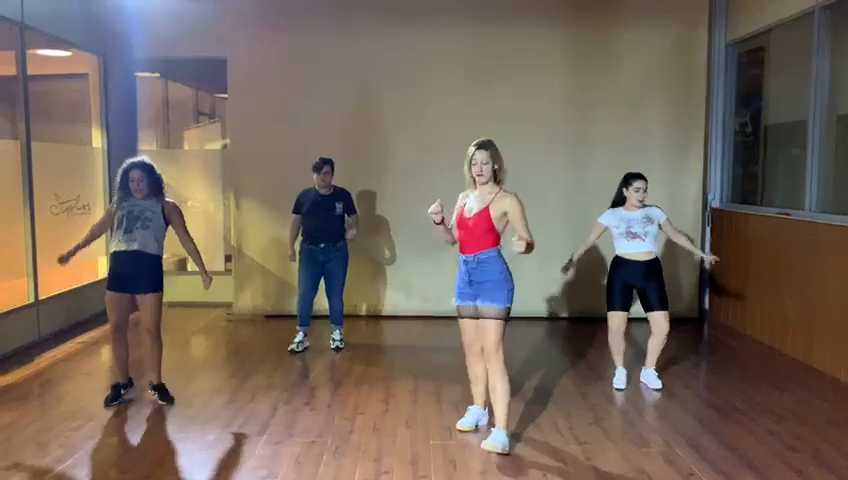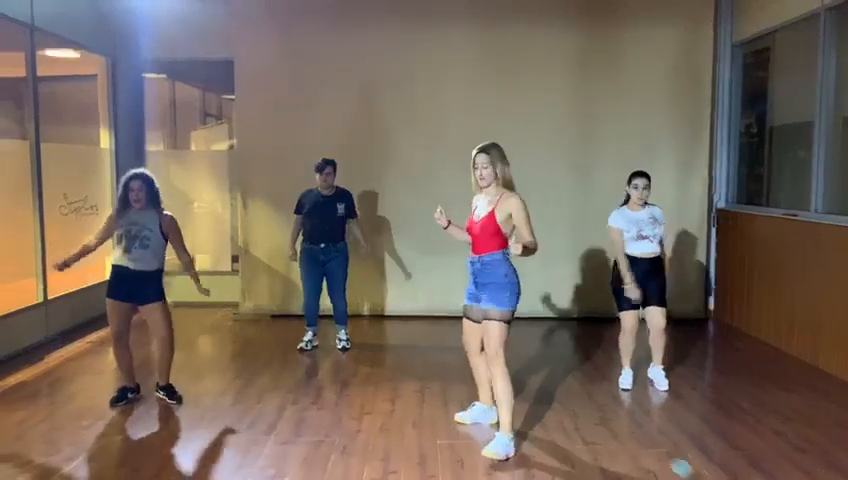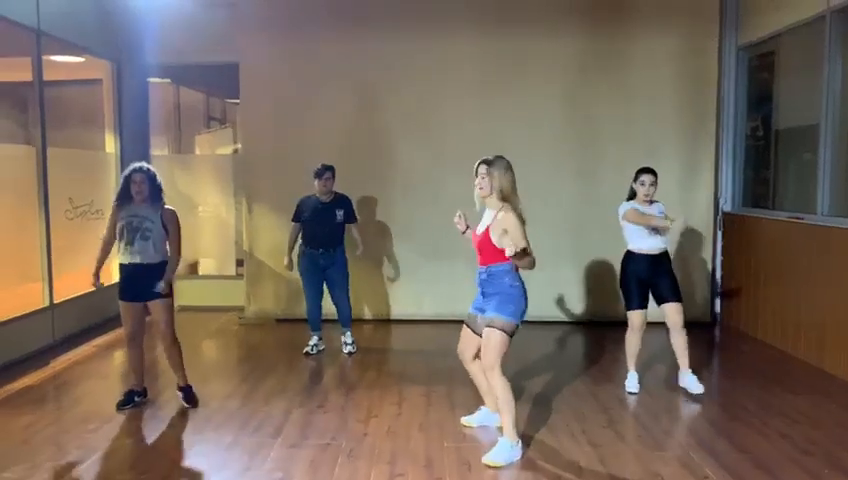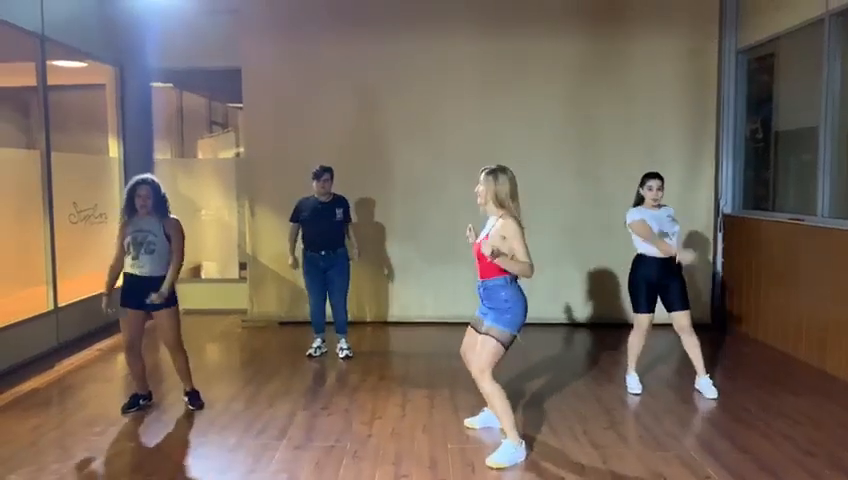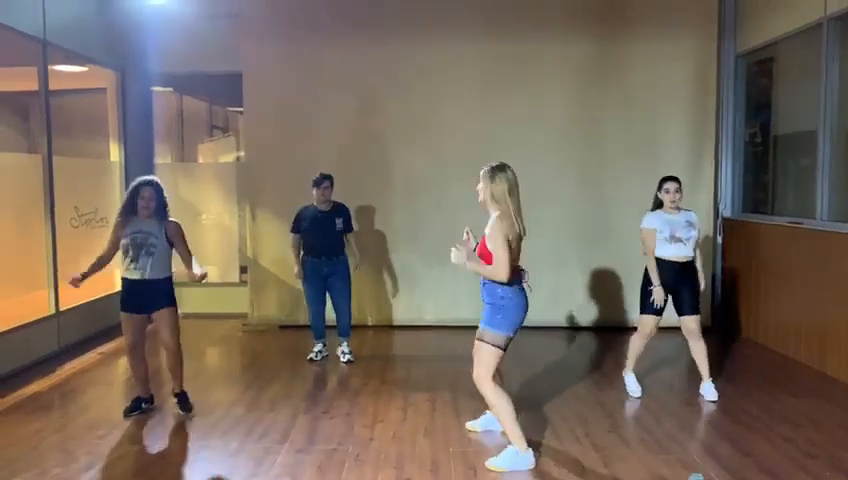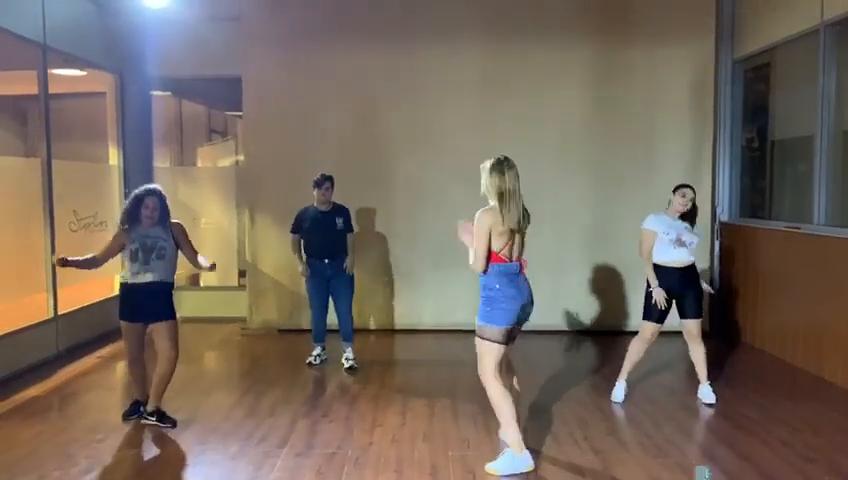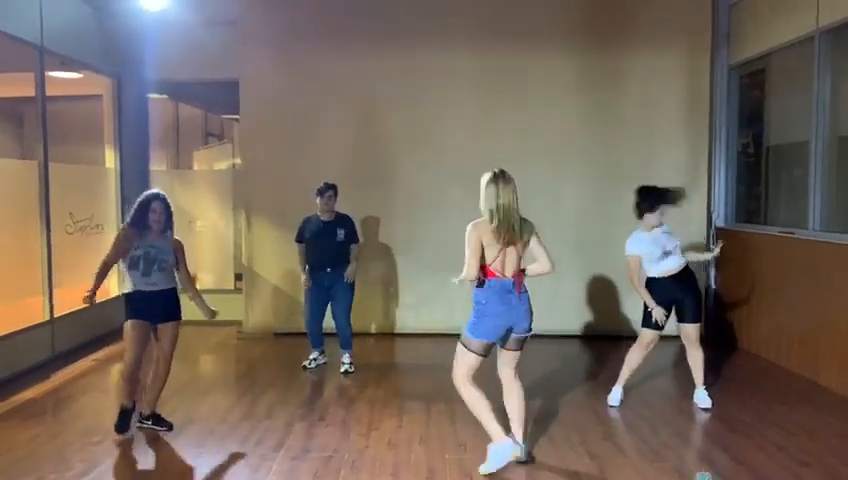
dt=0.2s
person 1, frame 1
left shoulder: (507, 200)
right shoulder: (463, 198)
left elbow: (528, 241)
right elbow: (453, 238)
left wrist: (523, 245)
right wrist: (439, 221)
left hip: (493, 278)
right hip: (466, 276)
left knee: (491, 353)
right knee: (471, 348)
left ankle: (499, 432)
right ankle: (478, 409)
person 1, frame 2
left shoulder: (512, 201)
right shoulder: (477, 201)
left elbow: (531, 244)
left wrist: (521, 247)
right wrist: (446, 225)
left hip: (499, 279)
right hip: (476, 279)
left knee: (494, 355)
right knee: (472, 348)
left ankle: (505, 436)
right ankle: (486, 406)
person 1, frame 3
left shoulder: (508, 215)
right shoulder: (487, 213)
left elbow: (529, 262)
left wrist: (516, 254)
right wrist: (465, 231)
left hip: (505, 291)
right hip: (486, 291)
left knee: (490, 364)
right knee: (466, 353)
left ankle: (511, 442)
right ankle: (491, 410)
person 1, frame 4
left shoulder: (507, 223)
right shoulder: (491, 221)
left elbow: (528, 269)
left wrist: (496, 257)
right wrist: (475, 244)
left hip: (506, 303)
right hip: (491, 301)
left knee: (482, 370)
right knee: (467, 353)
left ankle: (514, 444)
right ankle: (493, 412)
person 1, frame 5
left shoulder: (499, 222)
right shoulder: (502, 219)
left elbow: (503, 273)
left wrist: (466, 261)
right wrist: (473, 250)
left hip: (505, 302)
right hip: (501, 301)
left knee: (482, 376)
right knee: (481, 361)
left ankle: (521, 451)
right ankle: (496, 416)
person 1, frame 6
left shoulder: (485, 215)
right shoulder: (520, 213)
left elbow: (479, 265)
left wrist: (471, 243)
left hip: (498, 294)
right hip: (520, 290)
left knee: (488, 373)
right knee: (501, 362)
left ankle: (519, 454)
right ankle: (510, 426)
person 1, frame 7
left shoulder: (477, 228)
right shoulder: (525, 227)
left elbow: (472, 273)
right elbow: (546, 266)
left wrist: (463, 276)
left hip: (490, 305)
right hip: (519, 304)
left knee: (461, 377)
right knee: (508, 374)
left ankle: (502, 442)
right ankle: (516, 442)
person 2, frame 1
left shoulder: (166, 206)
right shoulder: (120, 204)
left elbow: (186, 240)
right elbow: (98, 230)
left wrist: (202, 271)
right wrist: (72, 251)
left hip: (147, 268)
right hip: (119, 268)
left knee: (151, 329)
right knee: (117, 328)
left ankle: (156, 384)
right ankle: (122, 382)
person 2, frame 2
left shoulder: (164, 220)
right shoulder: (118, 216)
left elbow: (182, 253)
right elbow: (95, 241)
left wrist: (197, 283)
right wrist: (70, 260)
left hip: (149, 282)
right hip: (120, 280)
left knee: (165, 335)
right knee: (118, 336)
left ankle: (163, 384)
right ankle: (129, 387)
person 2, frame 3
left shoulder: (165, 213)
right shoulder: (120, 211)
left elbow: (176, 250)
right elbow: (107, 243)
left wrist: (167, 279)
right wrist: (96, 272)
left hip: (156, 276)
right hip: (129, 277)
left knee: (167, 334)
right knee: (132, 337)
left ankle: (184, 385)
right ankle: (137, 389)
person 2, frame 4
left shoulder: (169, 223)
right shoulder: (127, 225)
left elbow: (177, 260)
right elbow: (118, 261)
left wrist: (165, 291)
right wrist: (107, 292)
left hip: (161, 290)
right hip: (132, 287)
left knee: (173, 344)
right knee: (130, 344)
left ankle: (190, 390)
right ankle: (142, 393)
person 2, frame 5
left shoulder: (169, 226)
right shoulder: (123, 225)
left elbow: (187, 256)
right elbow: (106, 256)
left wrist: (195, 270)
right wrist: (84, 275)
left hip: (159, 290)
right hip: (131, 290)
left knee: (172, 345)
right knee: (133, 347)
left ankle: (179, 391)
right ankle: (144, 396)
person 2, frame 6
left shoulder: (174, 229)
right shoulder: (126, 233)
left elbow: (193, 257)
right elbow: (99, 259)
left wrist: (205, 264)
right wrist: (71, 262)
left hip: (160, 296)
right hip: (131, 296)
left knee: (169, 355)
right knee: (134, 356)
left ankle: (152, 409)
right ankle: (140, 400)
person 2, frame 7
left shoulder: (173, 244)
right shoulder: (129, 235)
left elbow: (185, 279)
right elbow: (108, 263)
left wrist: (203, 307)
right wrist: (94, 290)
left hip: (167, 302)
right hip: (138, 302)
left knee: (164, 359)
right knee: (131, 360)
left ankle: (148, 413)
right ankle: (126, 405)
person 3, frame 1
left shoulder: (654, 212)
right shoulder: (611, 215)
left elbow: (675, 235)
right elbow: (590, 240)
left wrist: (701, 254)
right wrist: (572, 260)
left hip: (650, 271)
right hip: (621, 271)
left knee: (662, 328)
right knee: (615, 327)
left ankle: (648, 371)
right ankle: (620, 370)
person 3, frame 2
left shoulder: (656, 212)
right shoulder: (618, 216)
right elbow: (620, 252)
left wrist: (665, 263)
right wrist: (629, 282)
left hip: (653, 270)
right hip: (627, 269)
left knee: (658, 325)
right knee: (629, 326)
left ankle: (656, 368)
right ankle: (626, 370)
person 3, frame 3
left shoulder: (659, 207)
right shoulder: (627, 208)
right elbow: (645, 220)
right wrist: (667, 223)
left hip: (661, 266)
right hip: (636, 267)
left knee: (676, 322)
right knee: (636, 325)
left ankle: (686, 374)
right ankle: (632, 373)
person 3, frame 4
left shoulder: (668, 211)
right shoulder: (635, 214)
right elbow: (651, 238)
right wrist: (679, 252)
left hip: (671, 270)
right hip: (645, 270)
left knee: (685, 326)
right knee: (641, 326)
left ankle: (702, 378)
right ankle: (631, 374)
person 3, frame 5
left shoulder: (691, 217)
right shoulder: (651, 219)
left elbow: (696, 249)
right elbow: (649, 254)
left wrist: (700, 276)
right wrist: (656, 285)
left hip: (686, 275)
right hip: (658, 275)
left knee: (693, 331)
right knee: (646, 329)
left ankle: (706, 382)
right ankle: (629, 373)
person 3, frame 6
left shoulder: (687, 226)
right shoulder: (654, 220)
right elbow: (645, 256)
left wrist: (699, 281)
right wrist: (655, 286)
left hip: (688, 280)
right hip: (662, 278)
left knee: (694, 335)
right knee: (646, 335)
left ankle: (704, 386)
right ankle: (621, 381)
person 3, frame 7
left shoulder: (663, 229)
right shoulder: (634, 242)
right elbow: (635, 279)
left wrist: (707, 256)
right wrist: (652, 305)
left hip: (686, 284)
right hip: (659, 290)
left knee: (692, 340)
right knee: (645, 341)
left ankle: (700, 390)
right ankle: (618, 386)
person 4, frame 1
left shoulder: (343, 195)
right shoulder: (304, 196)
left elbow: (353, 216)
right elbow: (296, 221)
left wrist: (353, 228)
right wrist: (291, 246)
left hip: (336, 252)
right hip: (309, 251)
left knee: (335, 295)
right knee: (305, 294)
left ankle: (336, 333)
right ankle: (301, 335)
person 4, frame 2
left shoulder: (344, 196)
right shoulder: (306, 197)
left elbow: (352, 221)
right elbow: (298, 221)
left wrist: (362, 241)
right wrist: (292, 246)
left hip: (336, 252)
right hip: (310, 251)
left knee: (338, 295)
right knee: (310, 295)
left ankle: (342, 333)
right ankle: (310, 335)
person 4, frame 3
left shoulder: (343, 202)
right shoulder: (304, 203)
left elbow: (351, 225)
right elbow: (295, 228)
left wrist: (359, 243)
right wrist: (288, 255)
left hip: (335, 256)
right hip: (309, 257)
left knee: (341, 298)
right knee: (312, 300)
left ankle: (347, 336)
right ankle: (316, 339)
person 4, frame 4
left shoulder: (341, 202)
right shoulder: (303, 204)
left elbow: (347, 225)
right elbow: (294, 228)
left wrist: (354, 245)
right wrist: (291, 254)
left hip: (337, 258)
right hip: (312, 259)
left knee: (339, 302)
right knee: (316, 302)
left ankle: (342, 342)
right ankle: (319, 341)
person 4, frame 5
left shoulder: (341, 210)
right shoulder: (304, 213)
left elbow: (348, 234)
right elbow: (296, 239)
left wrist: (356, 254)
right wrist: (297, 264)
left hip: (337, 264)
right hip: (312, 266)
left knee: (343, 306)
right knee: (315, 308)
left ankle: (344, 345)
right ankle: (320, 345)
person 4, frame 6
left shoulder: (342, 211)
right shoulder: (304, 214)
left elbow: (349, 236)
right elbow: (295, 239)
left wrist: (350, 257)
right wrist: (301, 262)
left hip: (340, 267)
right hip: (315, 268)
left knee: (344, 310)
right knee: (317, 311)
left ankle: (348, 352)
right ankle: (319, 349)
person 4, frame 7
left shoulder: (346, 221)
right shoulder: (308, 223)
left elbow: (354, 247)
right elbow: (301, 249)
left wrist: (353, 265)
right wrist: (303, 272)
left hip: (341, 276)
right hip: (316, 278)
left knee: (342, 318)
right knee: (311, 319)
left ankle: (346, 357)
right ankle: (317, 353)
